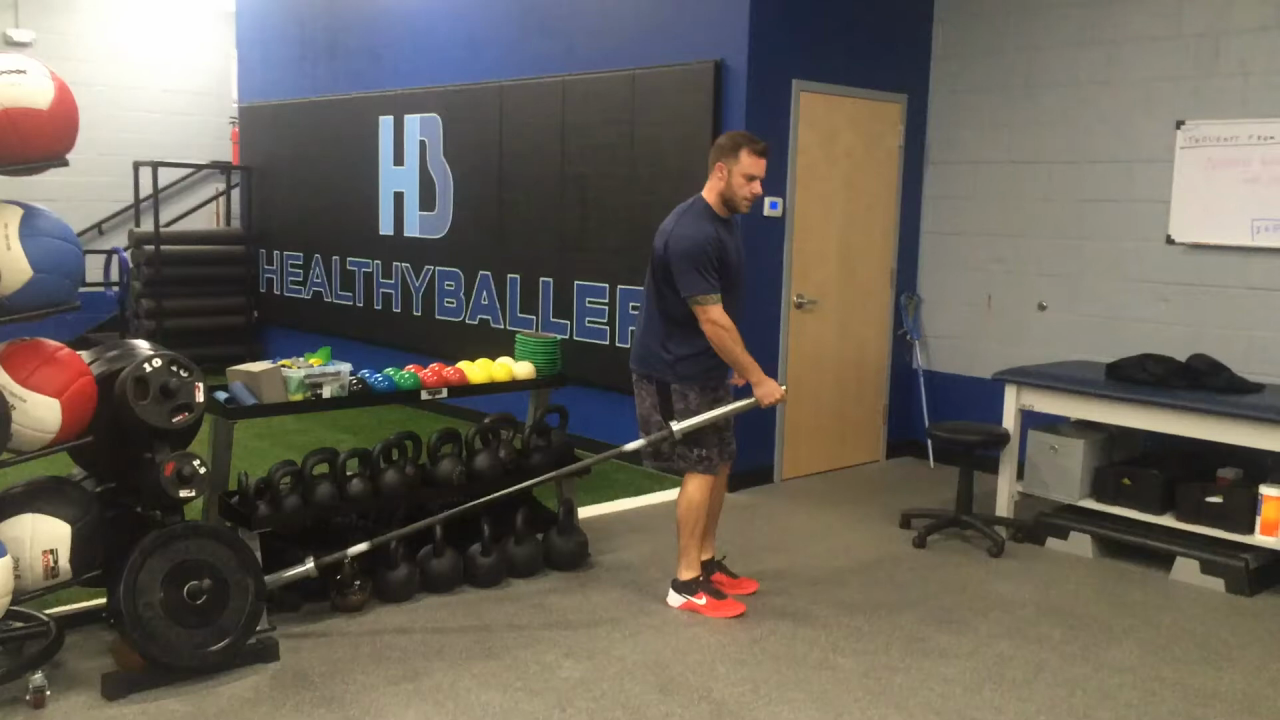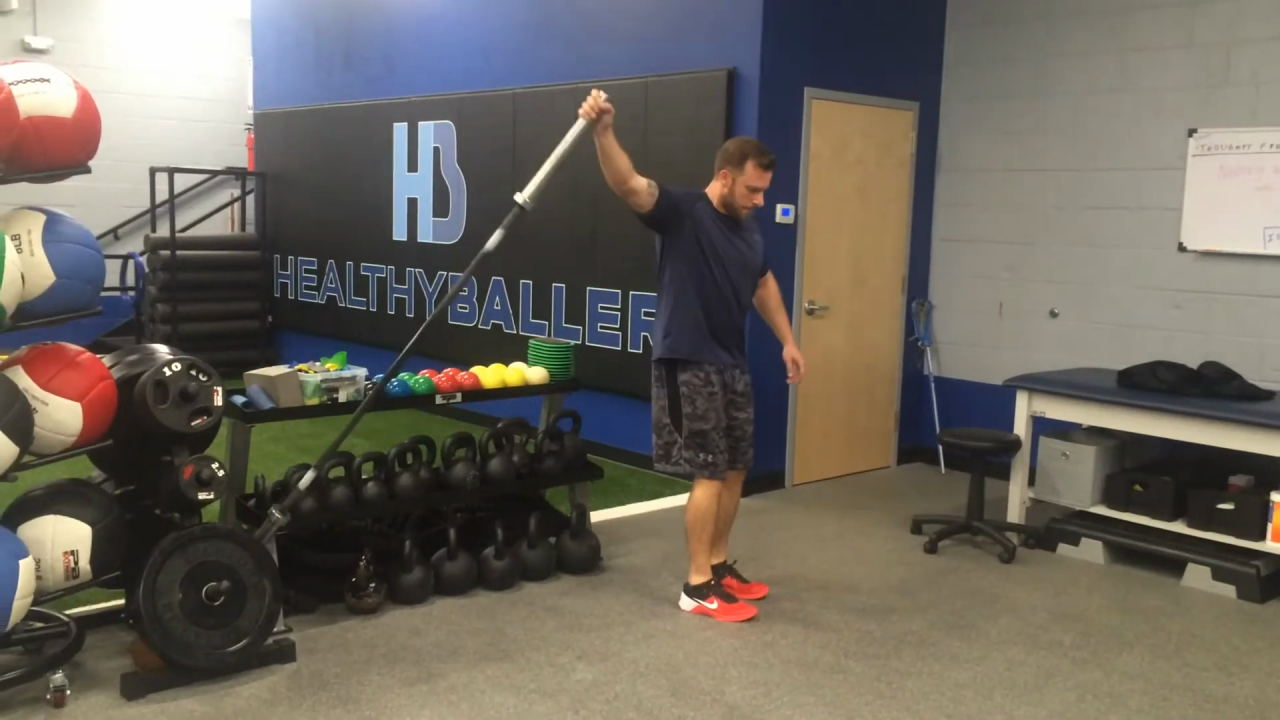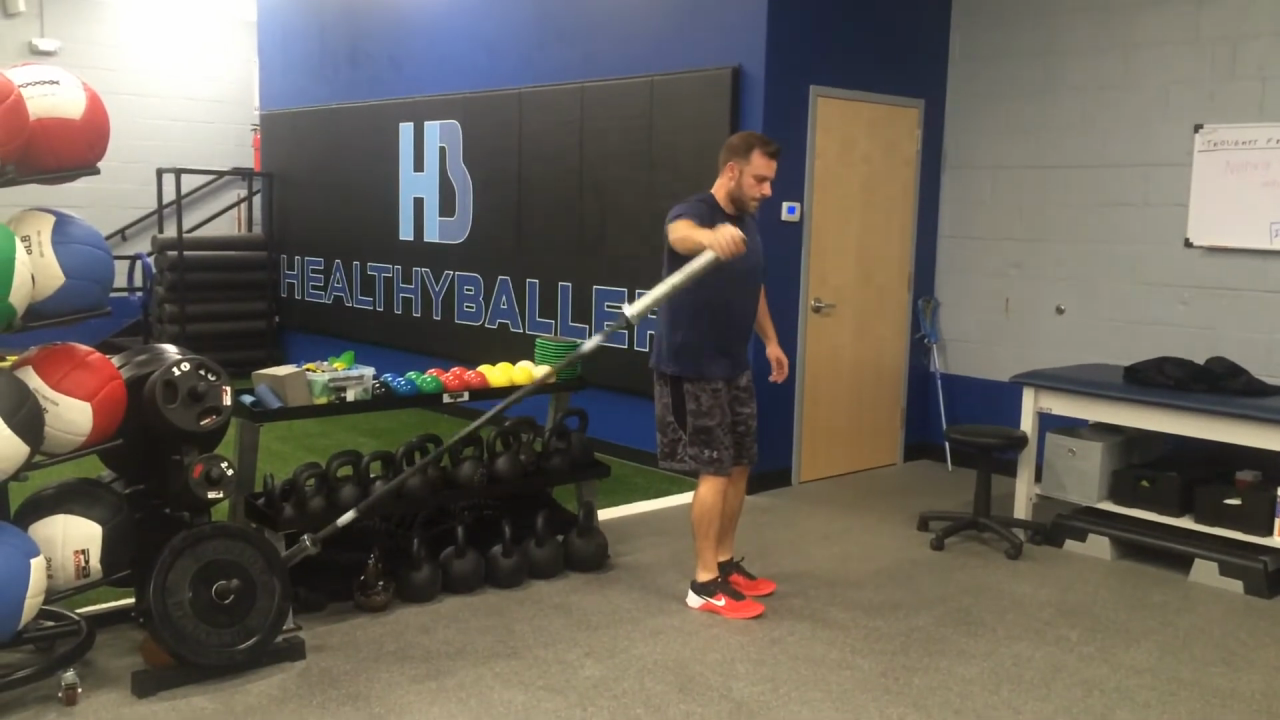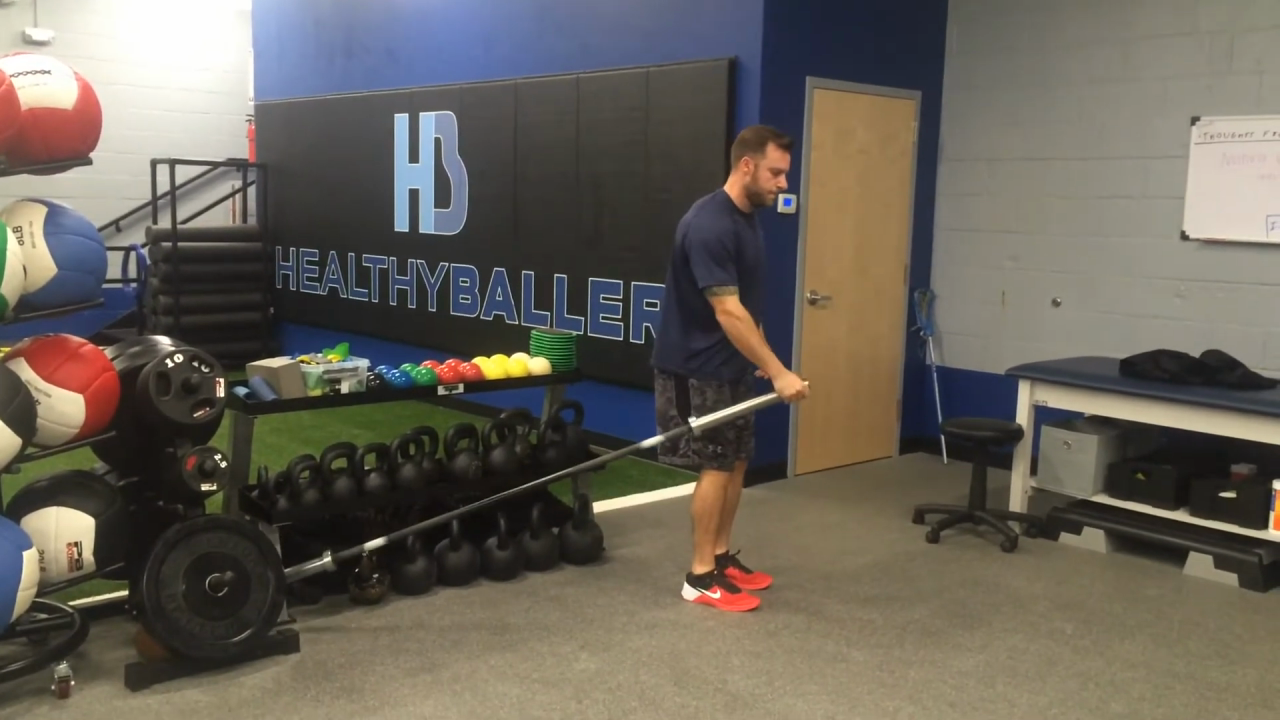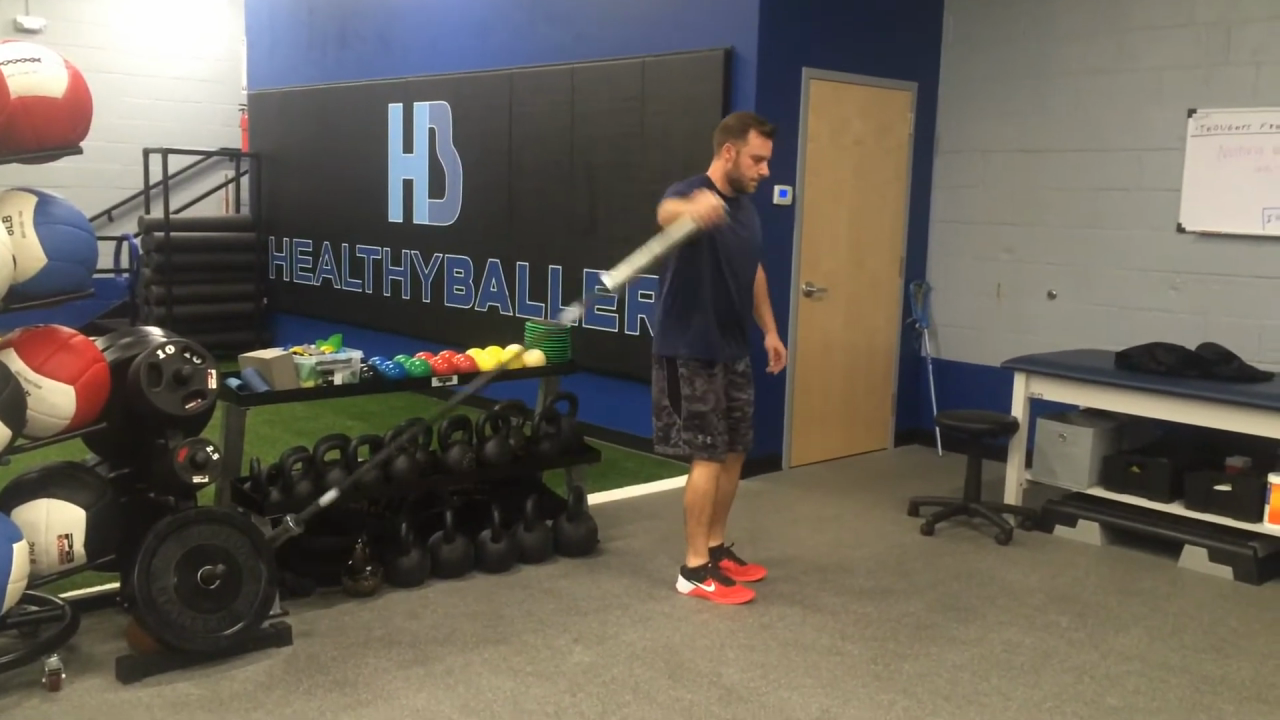
dt=1s
person 1, frame 1
left shoulder: (725, 220)
right shoulder: (691, 233)
right elbow: (712, 319)
left wrist: (735, 366)
right wrist: (758, 378)
left hip: (704, 365)
right hip: (671, 369)
left knee: (719, 465)
right knee: (701, 469)
left ankle: (707, 562)
right ankle: (687, 582)
person 1, frame 2
left shoulder: (747, 228)
right shoulder: (682, 211)
left elbow: (763, 285)
right elbow: (627, 185)
left wrist: (787, 341)
right wrist: (602, 131)
left hip: (732, 366)
right hip: (689, 365)
left knee: (734, 470)
right knee: (708, 474)
left ankle: (718, 567)
right ankle: (697, 586)
person 1, frame 3
left shoulder: (746, 223)
right shoulder: (699, 214)
right elbow: (679, 233)
left wrist: (770, 341)
right wrist: (709, 237)
left hip: (733, 366)
right hip: (693, 369)
left knee: (738, 467)
right knee: (714, 470)
left ankle: (725, 563)
right ankle: (705, 583)
person 1, frame 4
left shoulder: (746, 217)
right shoulder: (710, 224)
right elbow: (727, 311)
left wrist: (761, 359)
right wrist: (778, 372)
left hip: (731, 365)
right hip: (698, 367)
left knee: (735, 463)
right knee: (716, 466)
left ankle: (721, 556)
right ankle: (701, 576)
person 1, frame 5
left shoulder: (744, 206)
right shoulder: (693, 192)
right elbow: (668, 212)
left wrist: (770, 331)
right wrist: (690, 209)
left hip: (733, 351)
right hip: (690, 351)
left knee: (734, 453)
right knee: (709, 455)
left ankle: (717, 549)
right ankle: (696, 568)
